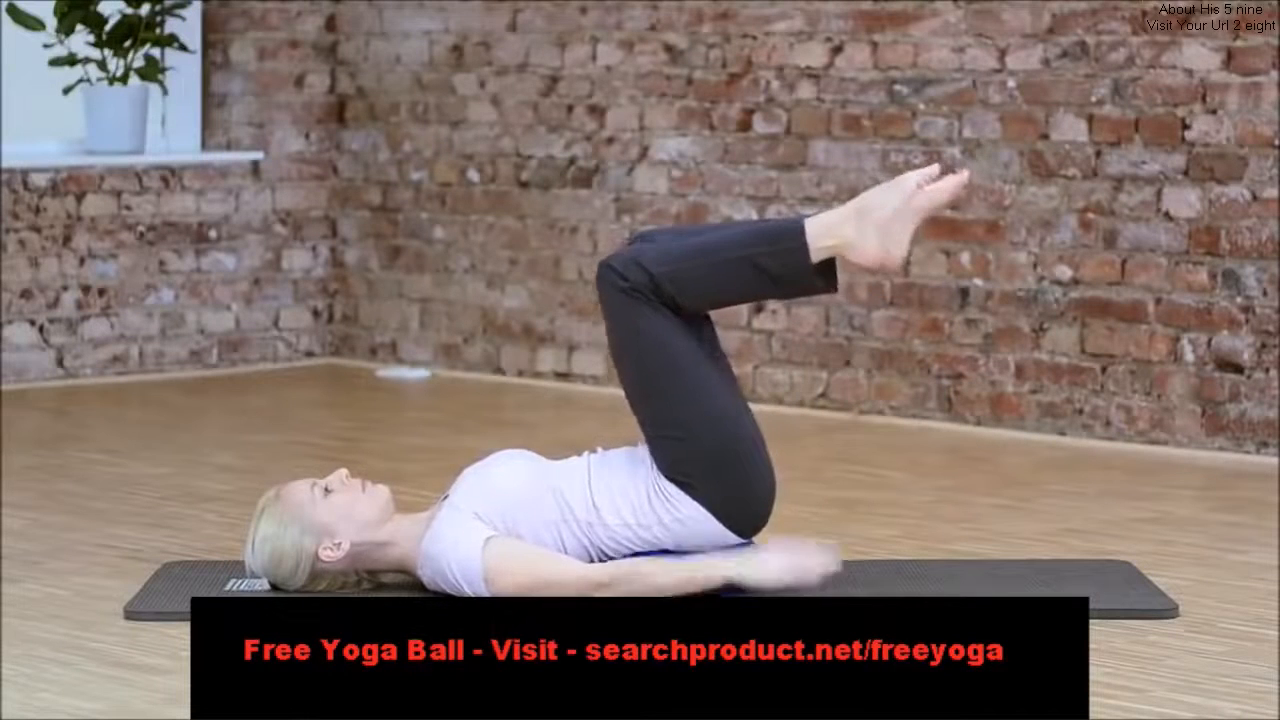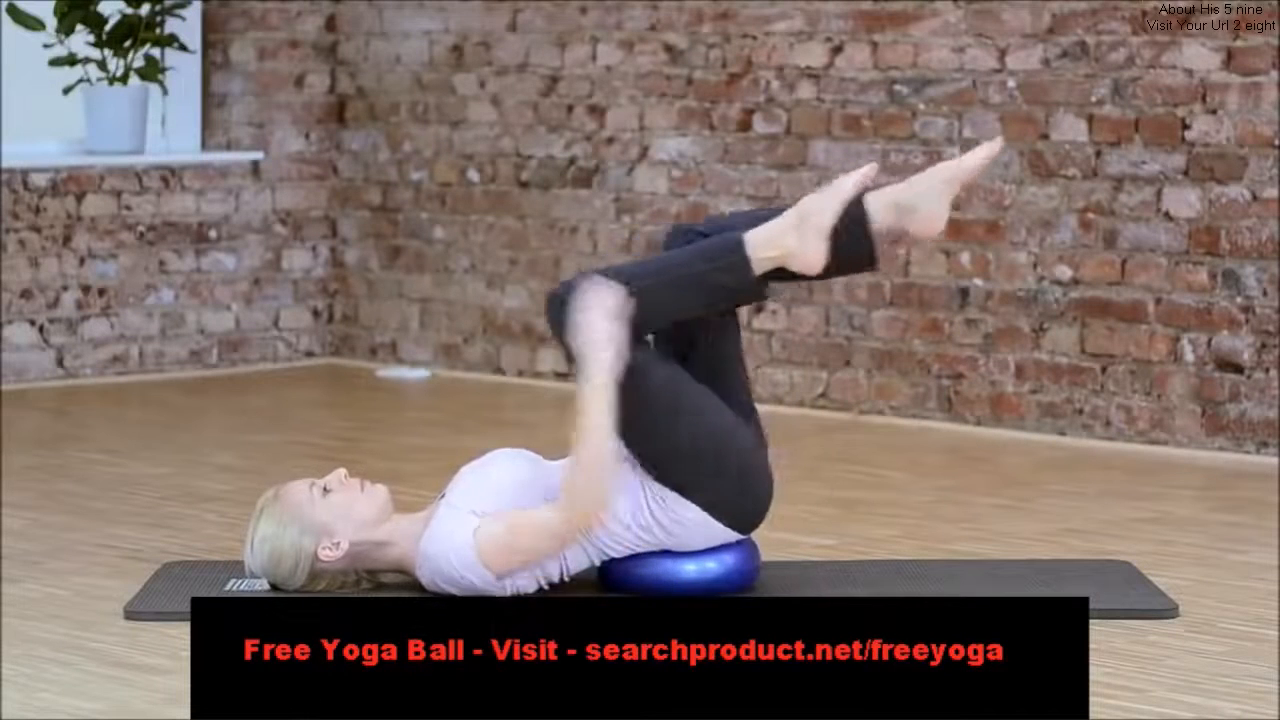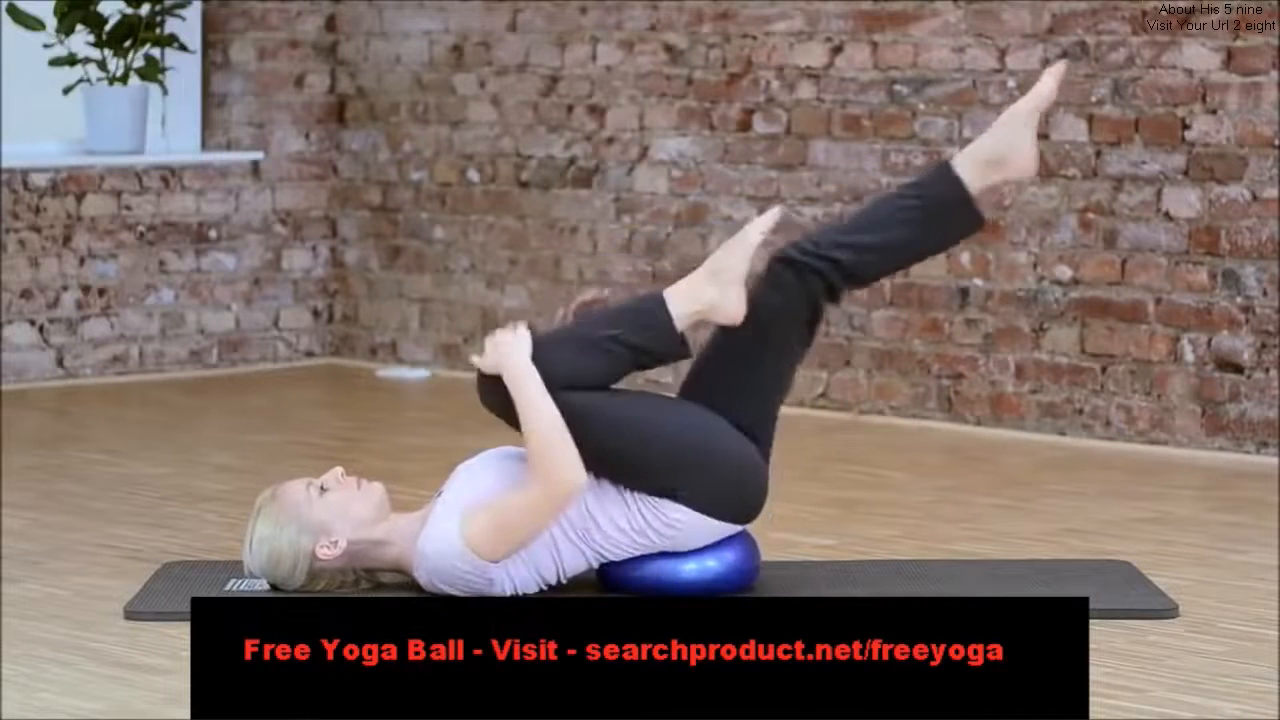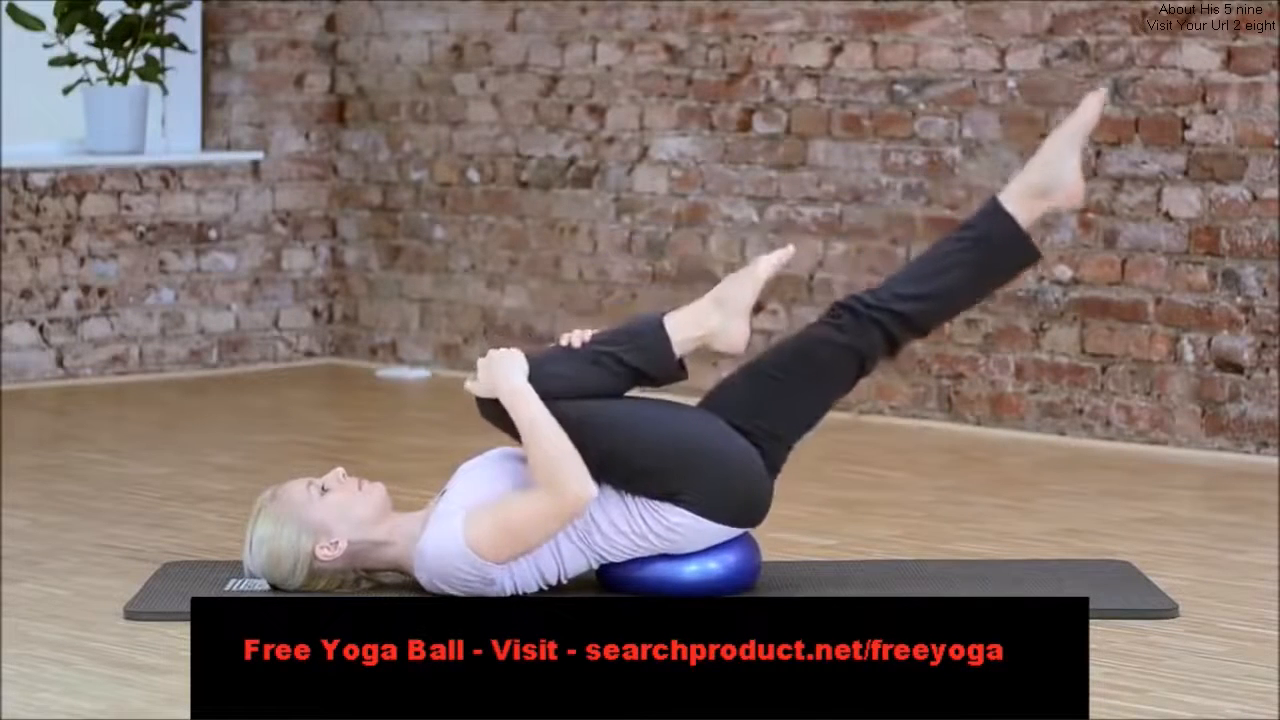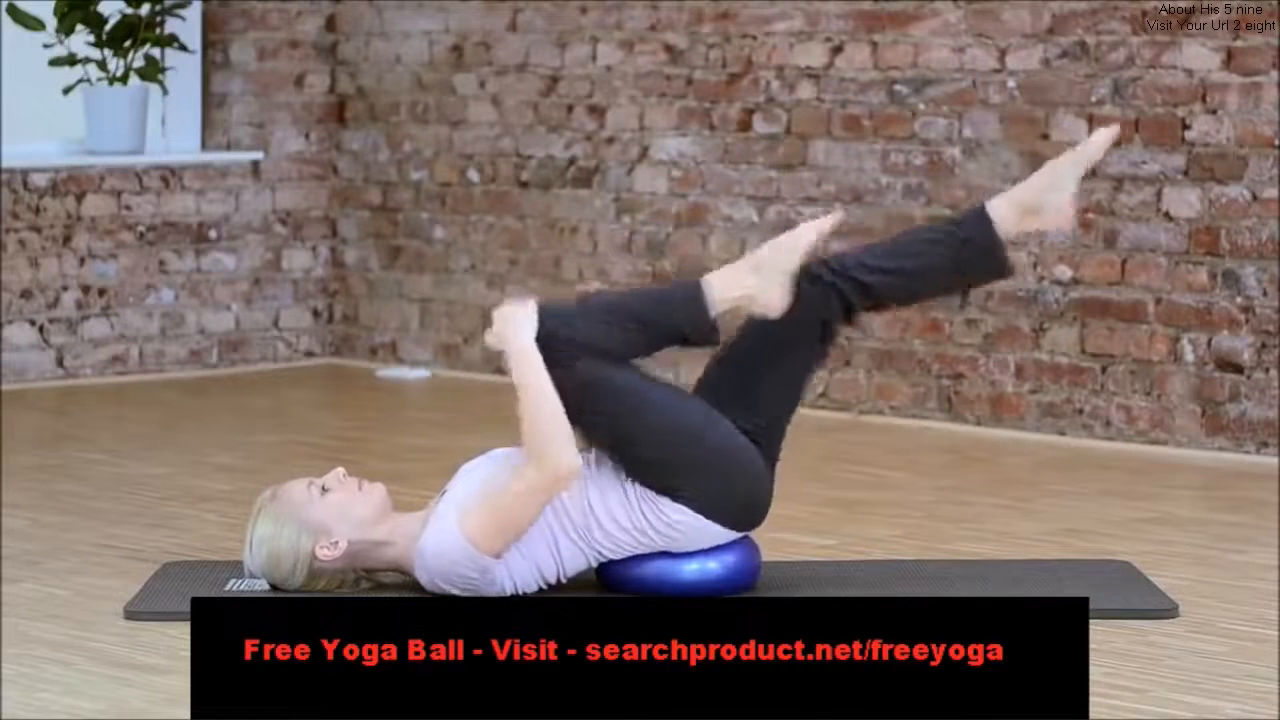
dt=0.4s
person 1, frame 1
left shoulder: (447, 520)
right shoulder: (448, 556)
right elbow: (597, 580)
right wrist: (739, 564)
left hip: (688, 492)
right hip: (709, 494)
left knee: (650, 258)
right knee: (630, 277)
left ankle: (841, 240)
right ankle: (838, 231)
person 1, frame 2
left shoulder: (448, 518)
right shoulder: (450, 554)
right elbow: (581, 515)
right wrist: (600, 363)
left hip: (689, 484)
right hip: (710, 496)
left knee: (691, 252)
right knee: (580, 303)
left ankle: (888, 211)
right ankle: (781, 243)
person 1, frame 3
left shoulder: (441, 521)
right shoulder: (449, 554)
right elbow: (565, 484)
left wrist: (588, 345)
right wrist: (518, 365)
left hip: (699, 471)
right hip: (710, 487)
left knee: (804, 268)
right knee: (506, 377)
left ankle: (976, 168)
right ankle: (696, 299)
person 1, frame 4
left shoulder: (447, 521)
right shoulder: (448, 553)
right elbow: (572, 494)
left wrist: (568, 379)
right wrist: (519, 388)
left hip: (708, 469)
right hip: (713, 488)
right knee: (507, 388)
left ankle: (1028, 195)
right ankle: (697, 324)
person 1, frame 5
left shoulder: (444, 523)
right shoulder: (447, 553)
right elbow: (559, 467)
left wrist: (555, 347)
right wrist: (523, 348)
left hip: (705, 477)
right hip: (711, 492)
left knee: (825, 285)
right knee: (540, 336)
left ankle: (1015, 214)
right ankle: (729, 290)
